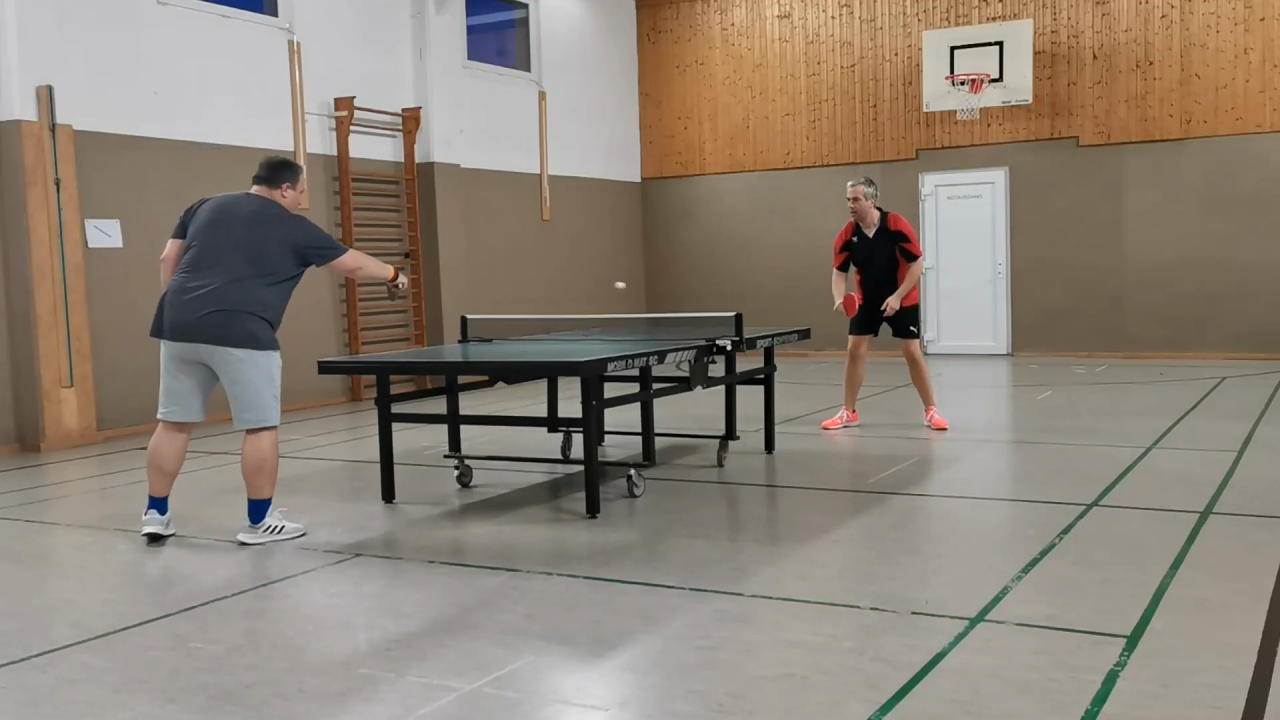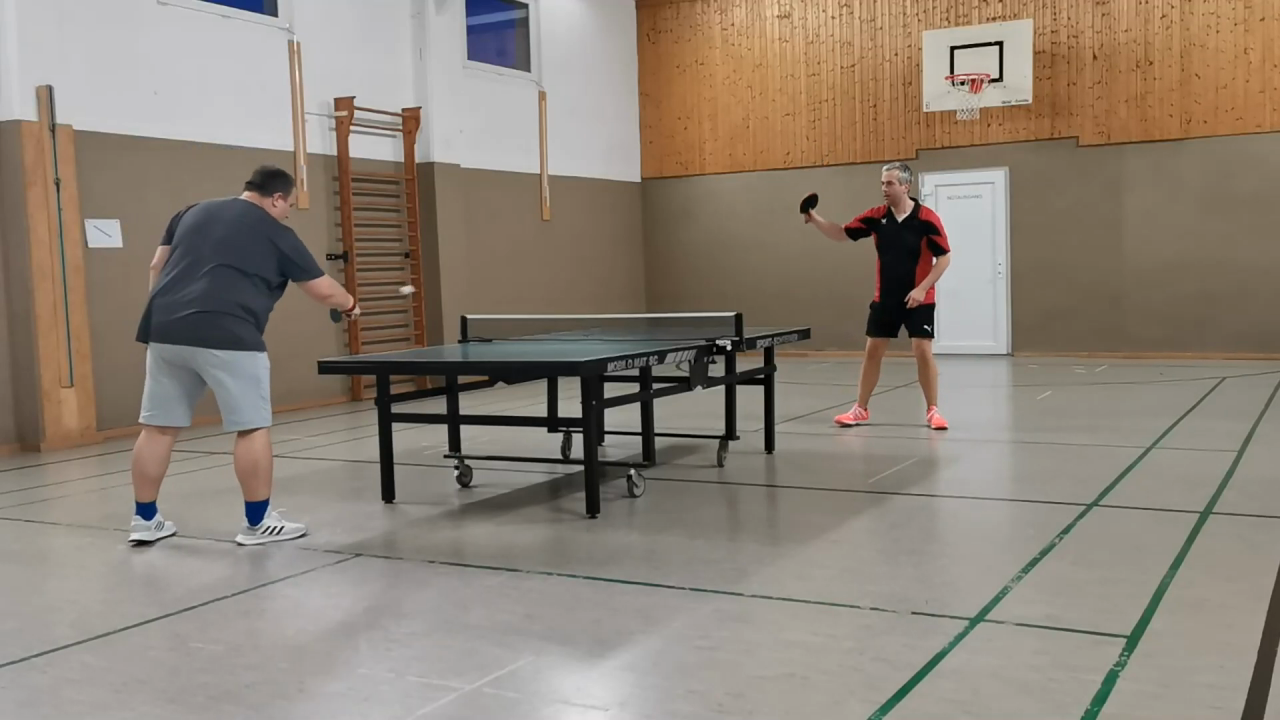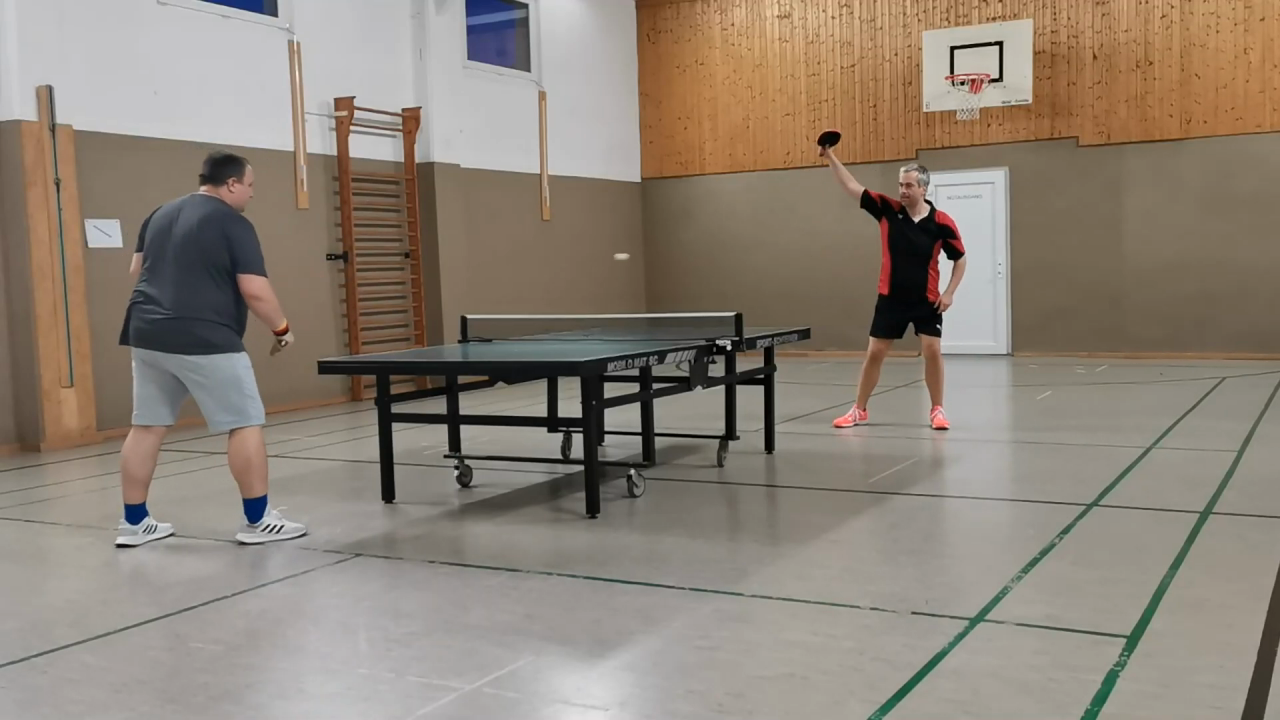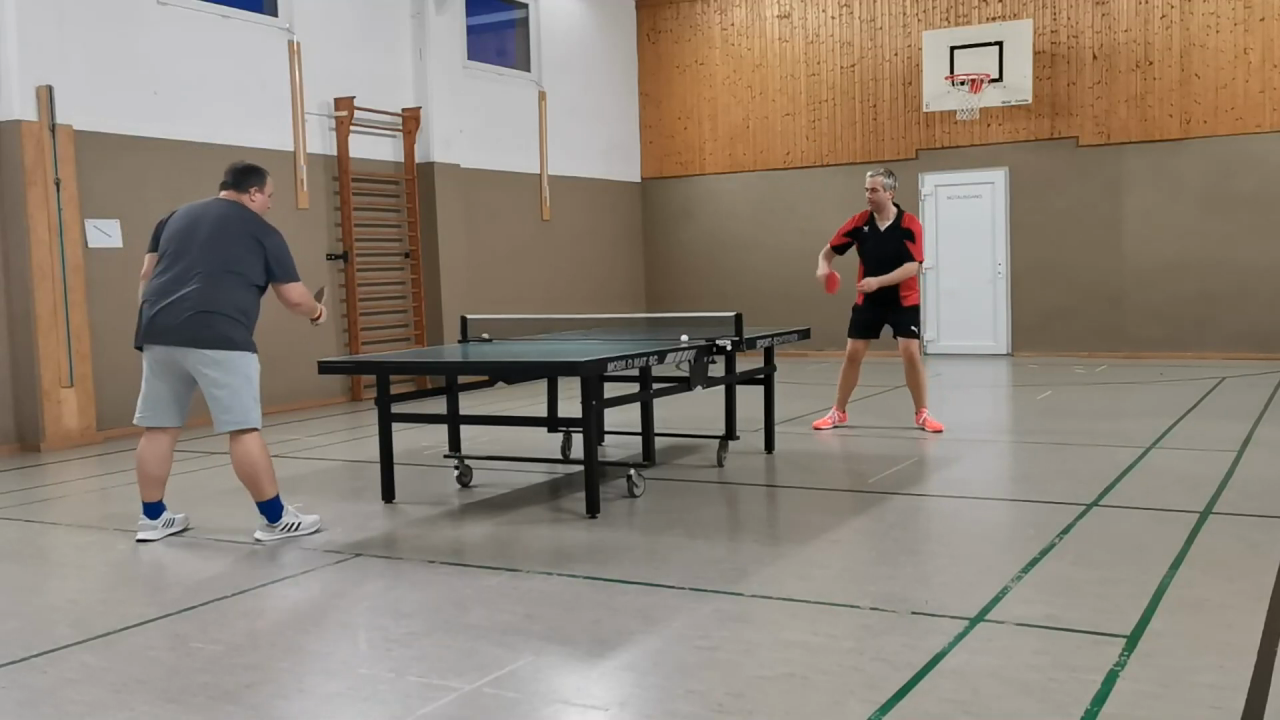
dt=1s
person 1, frame 1
left shoulder: (204, 207)
right shoulder: (292, 227)
left elbow: (168, 260)
right elbow: (351, 264)
right wrist: (392, 274)
left hip: (181, 329)
right hip: (240, 335)
left knee: (174, 423)
right knee: (261, 426)
left ankle: (156, 514)
right ankle: (259, 521)
person 1, frame 2
left shoulder: (192, 213)
right shoulder: (277, 234)
left elbow: (157, 266)
right elbow: (323, 289)
right wrist: (350, 304)
left hip: (167, 334)
right hip: (226, 338)
left knee: (159, 426)
right knee: (252, 427)
left ankle: (145, 519)
right ankle: (258, 522)
person 1, frame 3
left shoulder: (161, 215)
right shoulder: (234, 225)
left elbow: (137, 270)
right elbow: (255, 292)
right wrist: (282, 328)
left hip: (149, 336)
right hip: (205, 340)
left knee: (146, 427)
right knee: (246, 424)
left ankle: (134, 522)
right ankle: (258, 520)
person 1, frame 4
left shoulder: (176, 217)
right shoulder: (262, 232)
left elbow: (147, 275)
right elbow: (293, 297)
right wrist: (316, 311)
left hip: (161, 335)
right hip: (218, 339)
left knee: (159, 427)
right knee: (244, 430)
left ankle: (152, 517)
right ankle: (275, 518)
person 2, frame 1
left shoulder: (897, 226)
right shoulder: (846, 235)
left elbow: (917, 265)
right elbow: (839, 273)
left wrist: (897, 297)
right wrist: (840, 298)
left hip: (902, 301)
right hip: (866, 302)
left knee: (913, 354)
right knee: (855, 352)
left ankle: (931, 411)
right ankle: (848, 412)
person 2, frame 2
left shoulder: (927, 218)
right shoulder: (876, 216)
left elbow: (944, 258)
right elbow: (840, 234)
left wrist: (922, 288)
right wrist: (815, 220)
left hip: (918, 300)
right hip: (884, 299)
left knee: (923, 352)
right knee: (872, 352)
left ankle: (932, 411)
right ankle: (861, 409)
person 2, frame 3
left shoulder: (943, 223)
right shoulder: (888, 209)
left elbow: (960, 259)
right elbow: (853, 188)
left wrist: (949, 292)
right wrist: (831, 157)
left hip: (927, 300)
right hip: (891, 297)
left knee: (933, 352)
right knee: (875, 353)
left ankle: (937, 410)
right ankle: (859, 410)
person 2, frame 4
left shoulder: (909, 224)
right shoulder: (858, 223)
left elbow: (912, 267)
right elbow: (828, 251)
left wrist: (879, 281)
right wrist: (823, 267)
left hip: (903, 301)
right hip: (868, 302)
left knee: (911, 354)
right knee: (853, 354)
left ankle: (922, 414)
right ankle: (838, 412)
